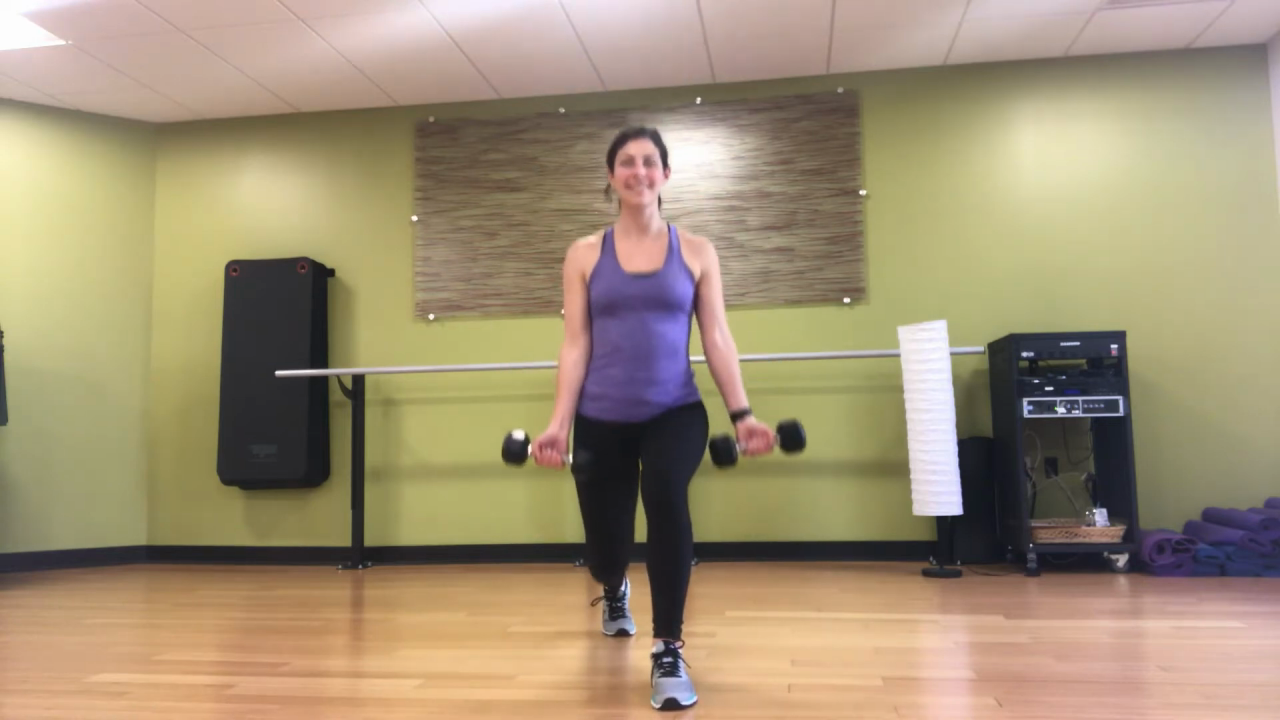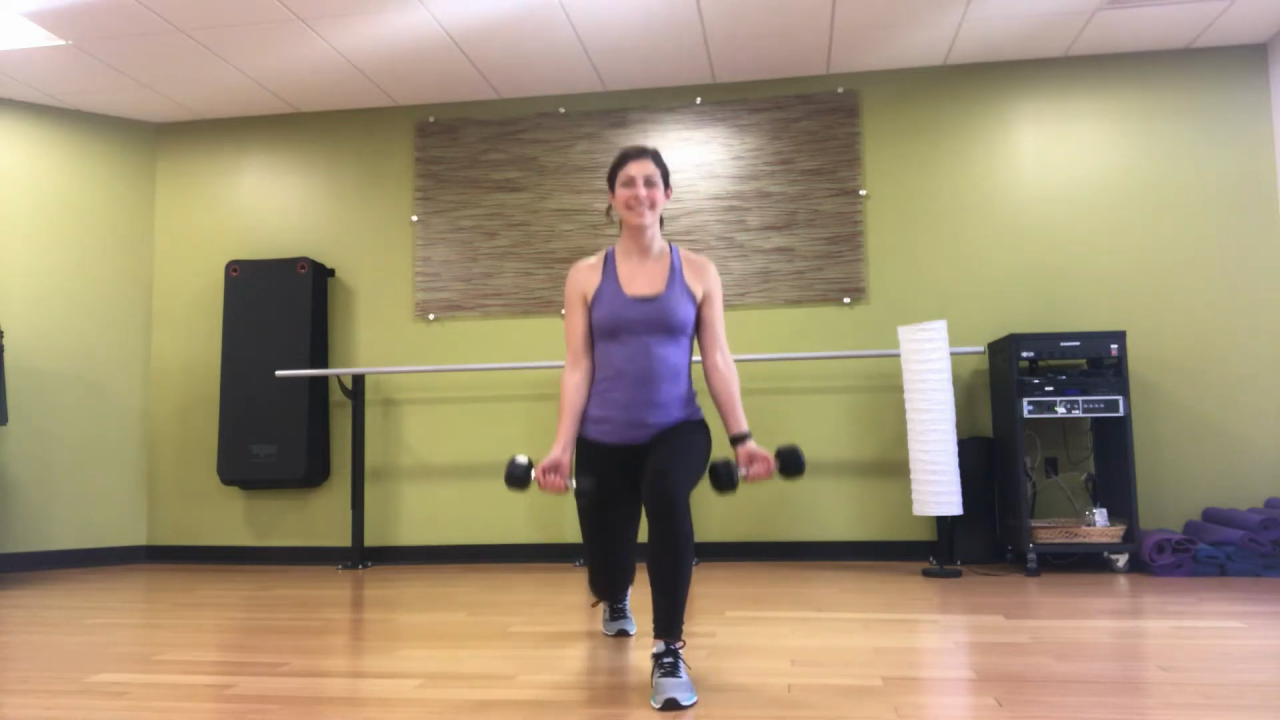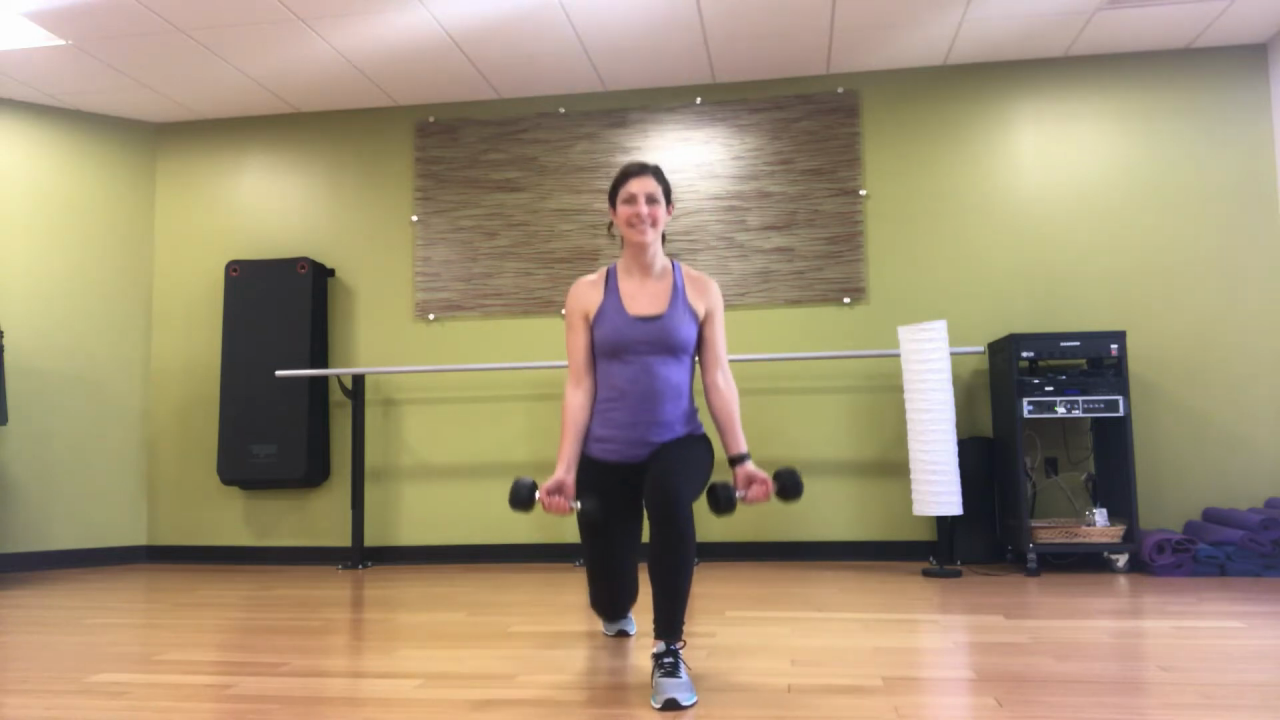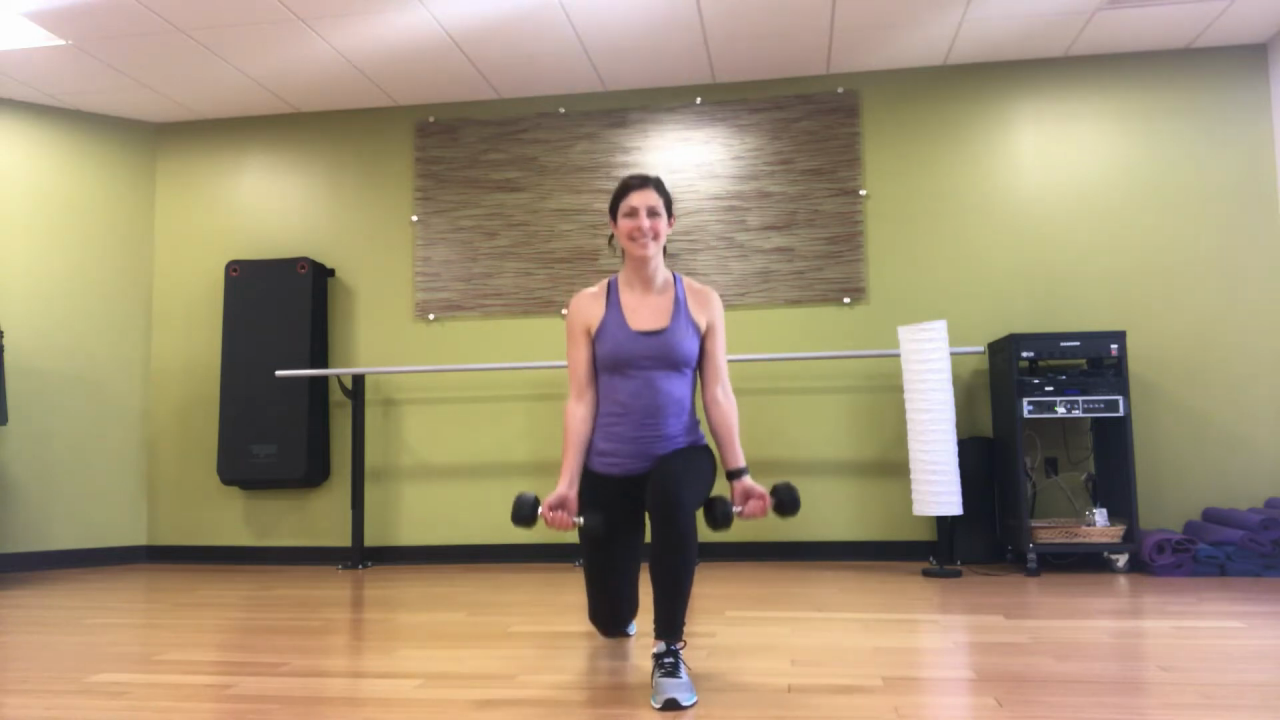
dt=0.1s
person 1, frame 1
left shoulder: (696, 251)
right shoulder: (584, 254)
left elbow: (716, 336)
right elbow: (575, 345)
left wrist: (741, 413)
right wrist: (559, 422)
left hip: (674, 411)
right hip: (603, 419)
left knee: (665, 493)
right knee: (606, 545)
left ankle: (668, 651)
right ankle: (616, 590)
person 1, frame 2
left shoulder: (698, 271)
right shoulder: (585, 276)
left elbow: (717, 360)
right elbow: (576, 368)
left wrist: (741, 438)
right wrist: (561, 447)
left hip: (676, 429)
right hip: (605, 440)
left knee: (666, 495)
right knee: (607, 579)
left ankle: (668, 653)
right ankle: (619, 600)
person 1, frame 3
left shoulder: (700, 289)
right shoulder: (587, 293)
left elbow: (717, 379)
right elbow: (579, 386)
left wrist: (740, 459)
right wrist: (564, 467)
left hip: (678, 442)
right hip: (606, 457)
left knee: (668, 497)
right knee: (609, 598)
left ankle: (669, 653)
right ankle: (622, 604)
person 1, frame 4
left shoulder: (702, 302)
right shoulder: (588, 306)
left elbow: (717, 394)
right elbow: (581, 400)
left wrist: (738, 474)
right wrist: (568, 482)
left hip: (680, 455)
right hip: (608, 469)
left knee: (671, 500)
right knee: (610, 618)
left ankle: (668, 654)
right ankle: (624, 604)
